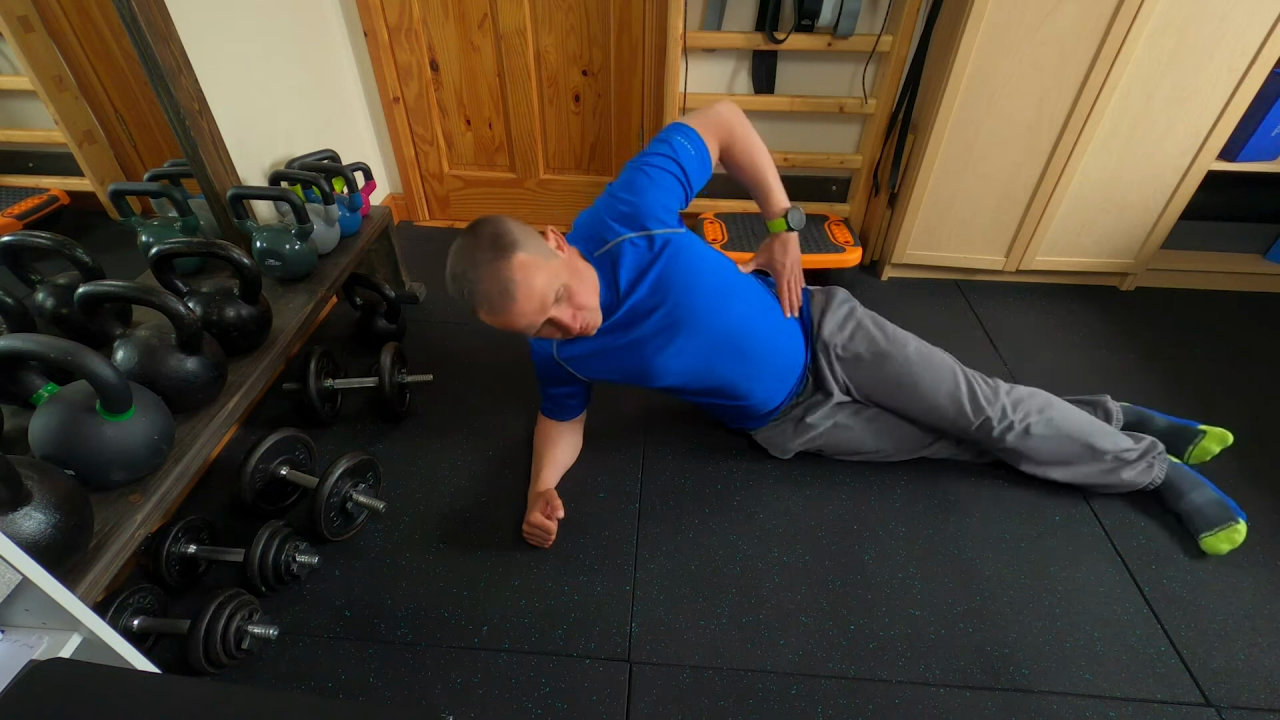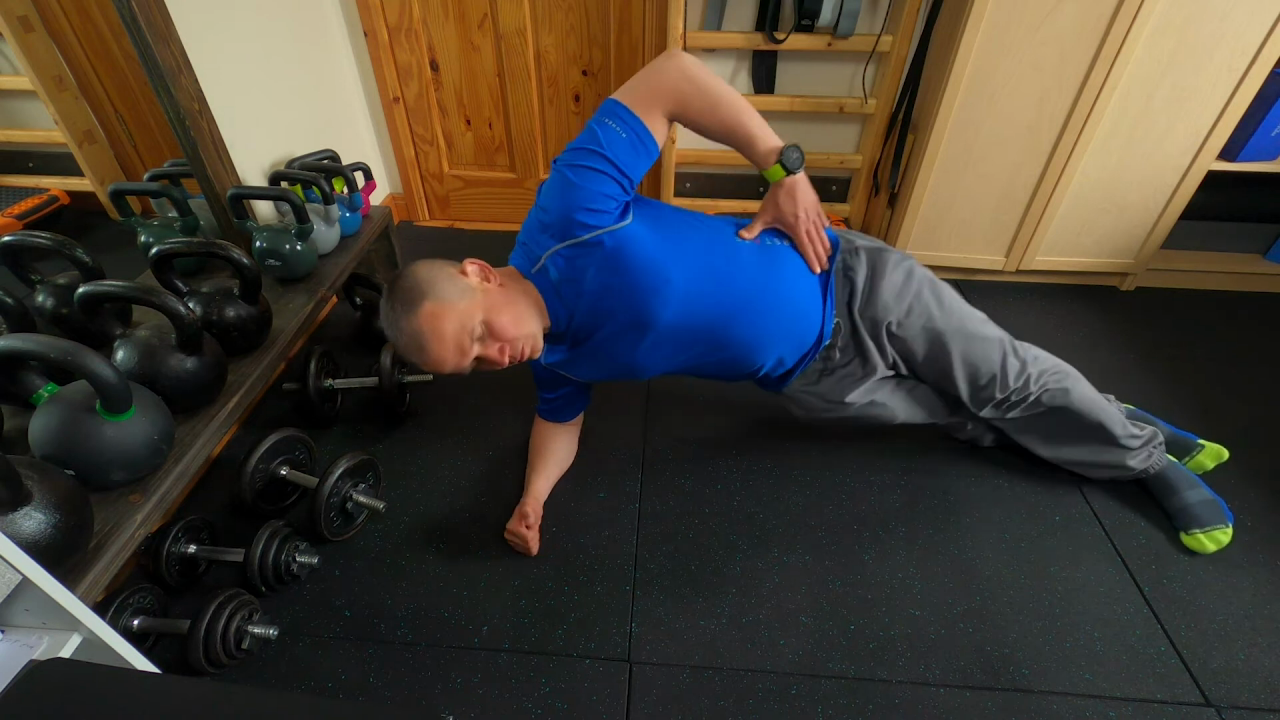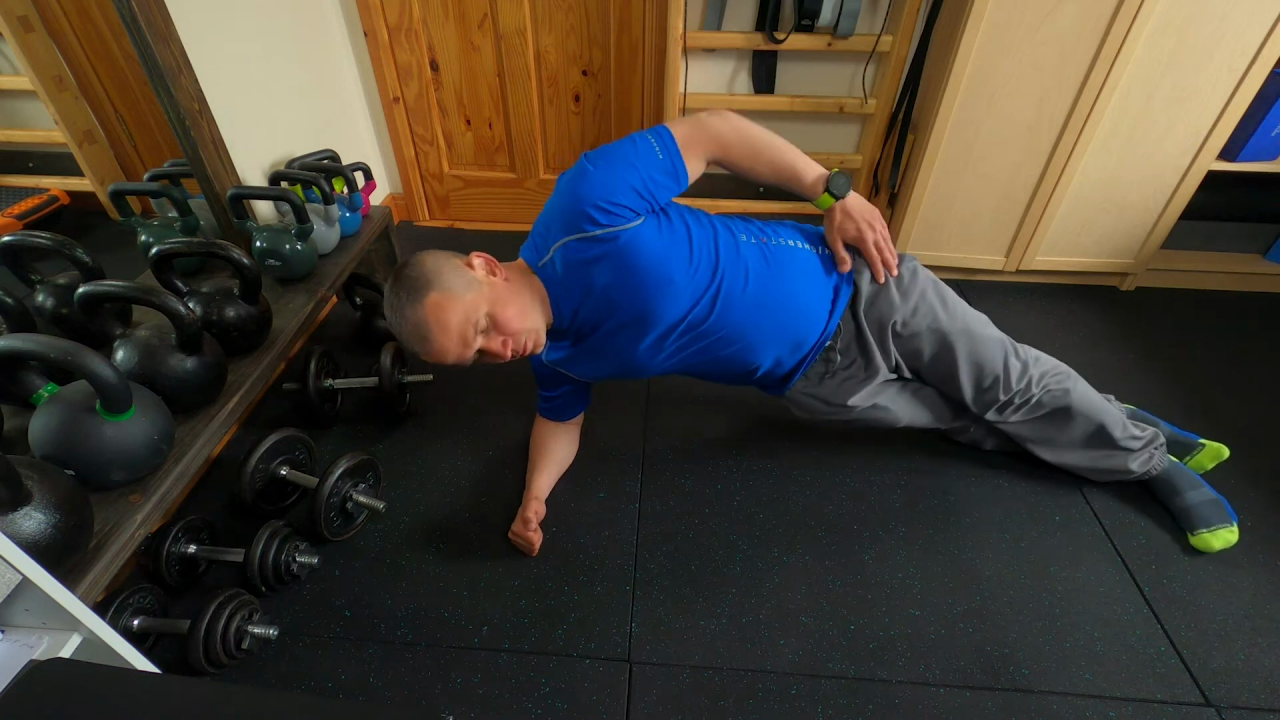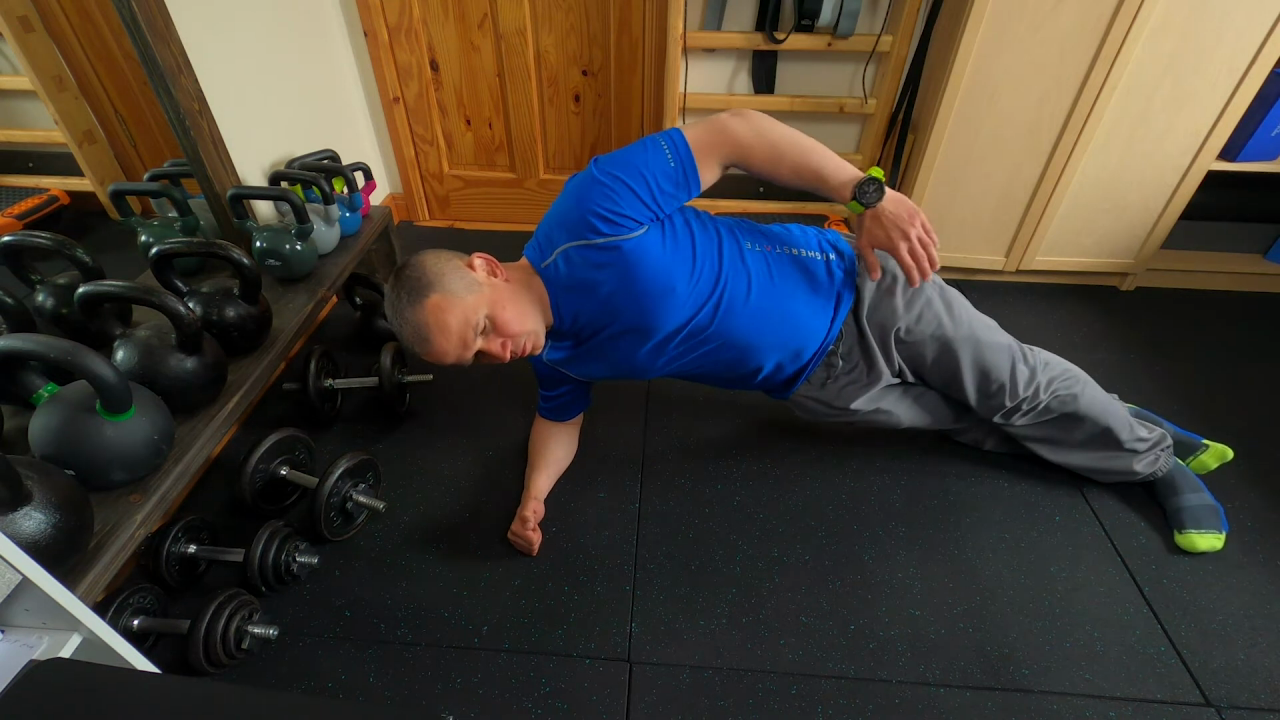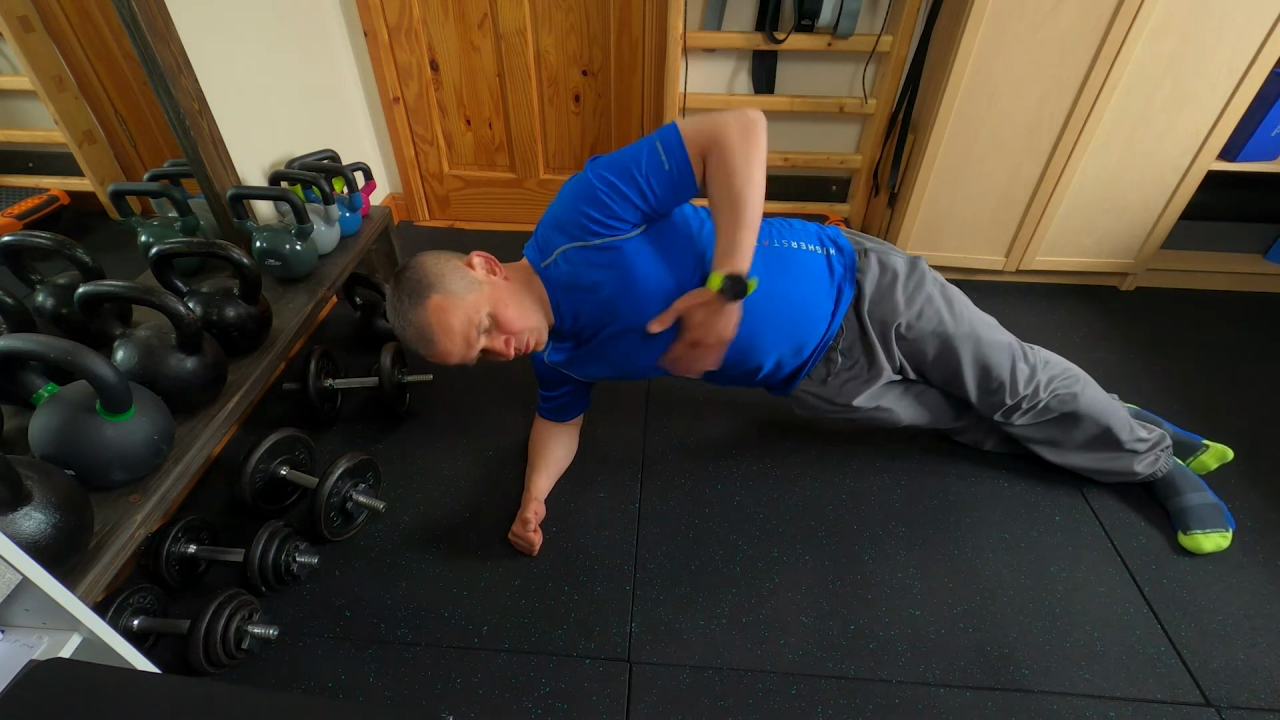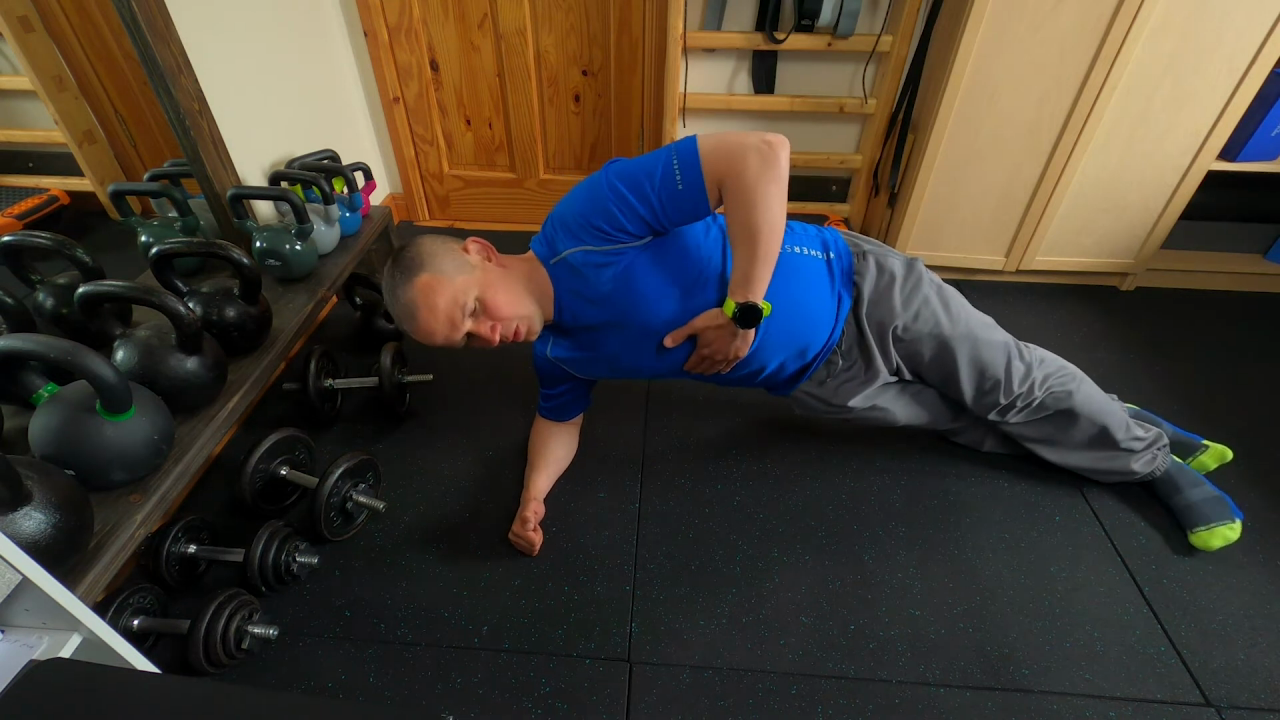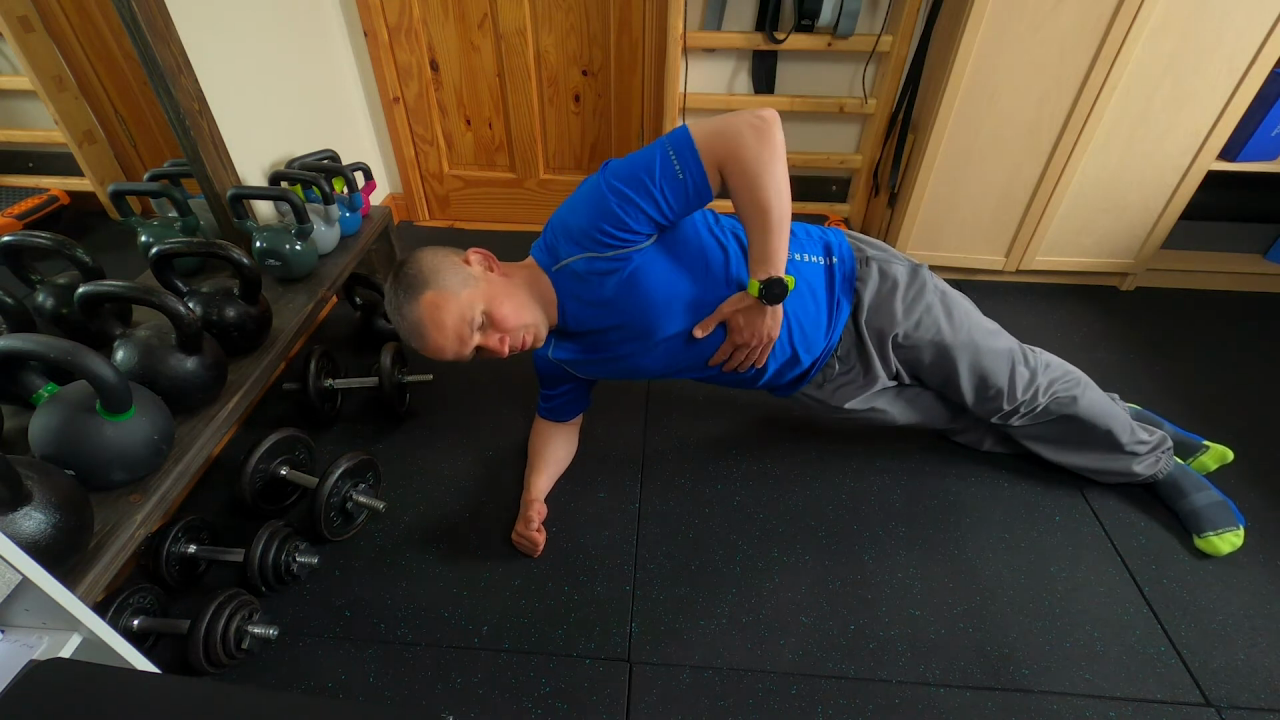
dt=0.5s
person 1, frame 1
left shoulder: (630, 213)
right shoulder: (557, 349)
left elbow: (722, 119)
right elbow: (561, 418)
left wrist: (784, 228)
right wrist: (542, 488)
left hip: (818, 333)
right hip: (785, 423)
left knee: (986, 408)
right knee: (966, 446)
left ankle: (1148, 462)
right ankle: (1113, 426)
person 1, frame 2
left shoulder: (571, 209)
right shoulder: (553, 353)
left elbow: (672, 77)
right elbow: (558, 418)
left wrist: (784, 170)
right wrist: (531, 499)
left hip: (848, 288)
right hip: (816, 377)
left knee: (1010, 381)
right knee: (973, 420)
left ankle: (1148, 450)
right ankle: (1134, 458)
person 1, frame 3
left shoulder: (585, 203)
right shoulder: (556, 351)
left elbow: (710, 131)
right elbow: (559, 418)
left wrist: (836, 194)
right wrist: (533, 496)
left hip: (855, 291)
right hip: (817, 378)
left knee: (1010, 382)
right knee: (970, 422)
left ankle: (1144, 445)
right ankle: (1135, 456)
person 1, frame 4
left shoulder: (594, 208)
right shoulder: (555, 350)
left elbow: (730, 134)
right elbow: (559, 416)
left wrist: (868, 193)
right wrist: (533, 497)
left hip: (860, 295)
right hip: (820, 381)
left knee: (1016, 386)
right knee: (978, 424)
left ankle: (1153, 451)
right ankle: (1109, 435)
person 1, frame 5
left shoulder: (588, 211)
right shoulder: (557, 349)
left elbow: (738, 128)
right elbow: (559, 418)
left wrist: (727, 288)
right wrist: (534, 495)
left hip: (857, 292)
right hip: (820, 379)
left knee: (1017, 385)
right knee: (973, 423)
left ankle: (1152, 449)
right ankle: (1123, 446)
person 1, frame 6
left shoulder: (592, 218)
right shoulder: (553, 347)
left elbow: (761, 155)
right elbow: (559, 417)
left wrist: (744, 311)
right wrist: (533, 496)
left hip: (857, 294)
right hip: (820, 379)
left knee: (1014, 386)
right knee: (974, 426)
left ankle: (1144, 443)
right ankle: (1136, 454)
person 1, frame 7
left shoulder: (595, 223)
right shoulder: (556, 348)
left elbow: (753, 131)
right elbow: (559, 419)
left wrist: (768, 292)
right wrist: (533, 496)
left hip: (854, 293)
right hip: (824, 377)
left knee: (1017, 387)
right knee: (975, 426)
left ankle: (1154, 453)
right ankle: (1144, 456)
